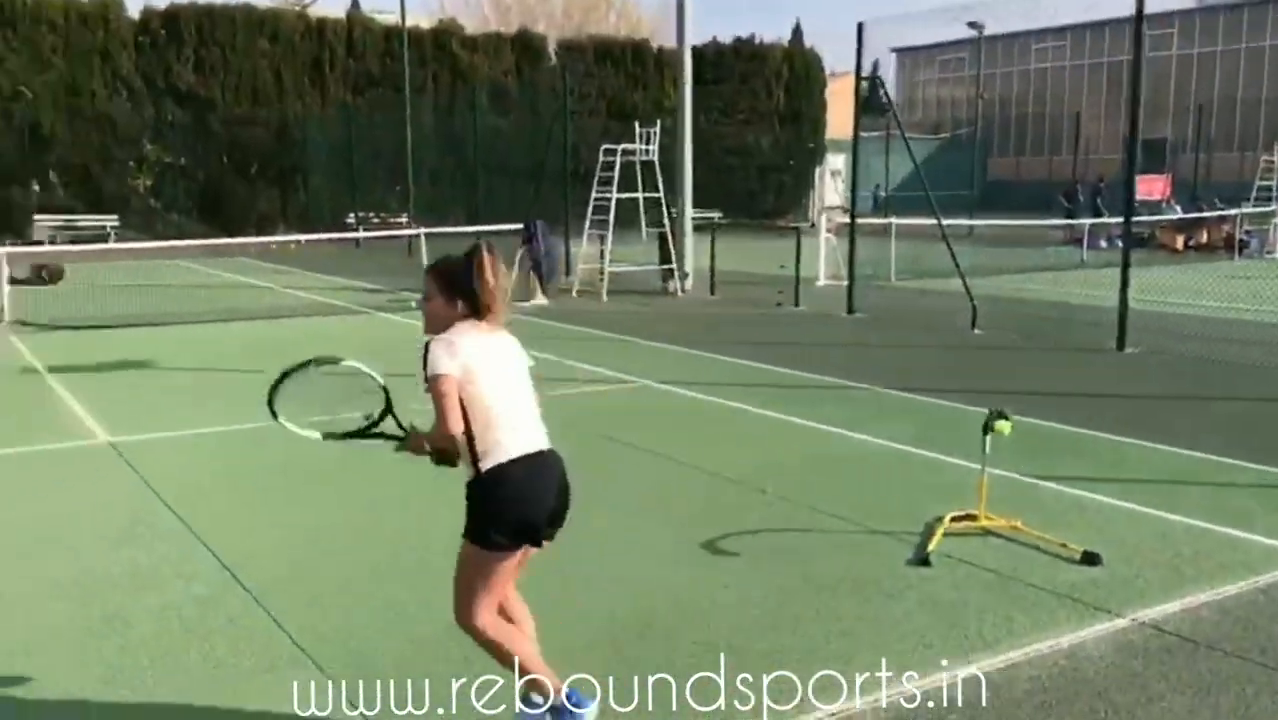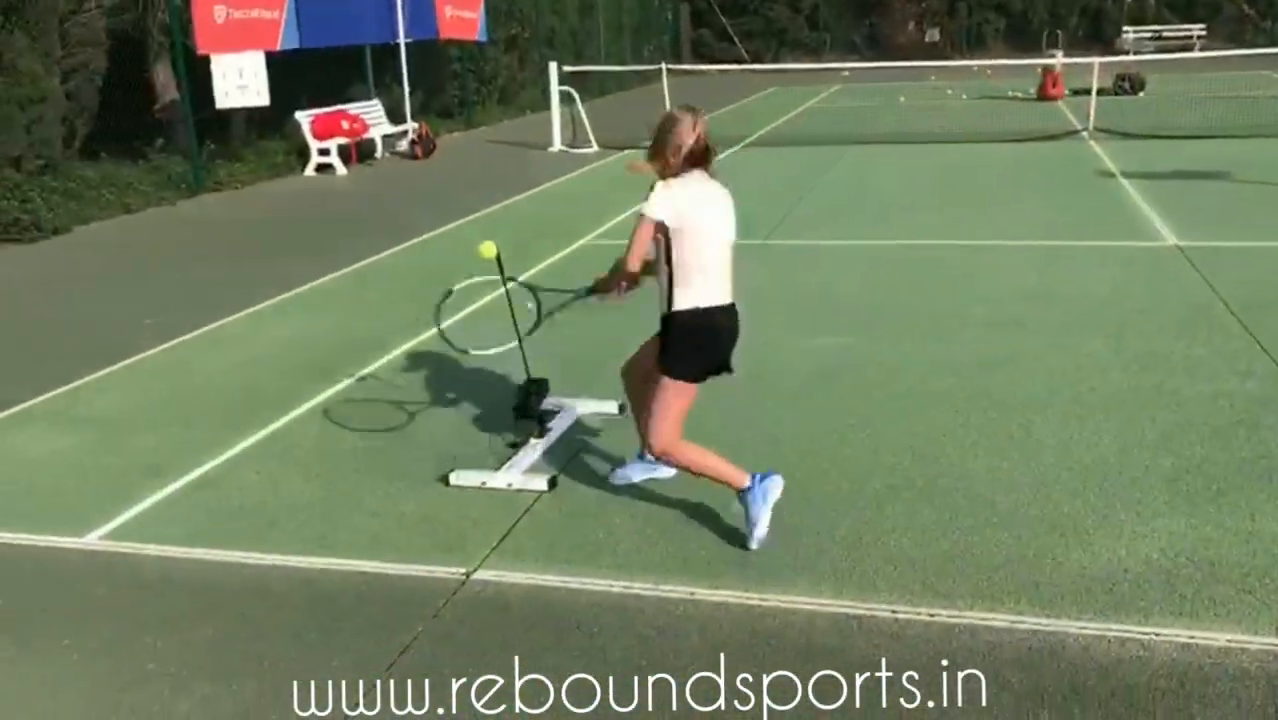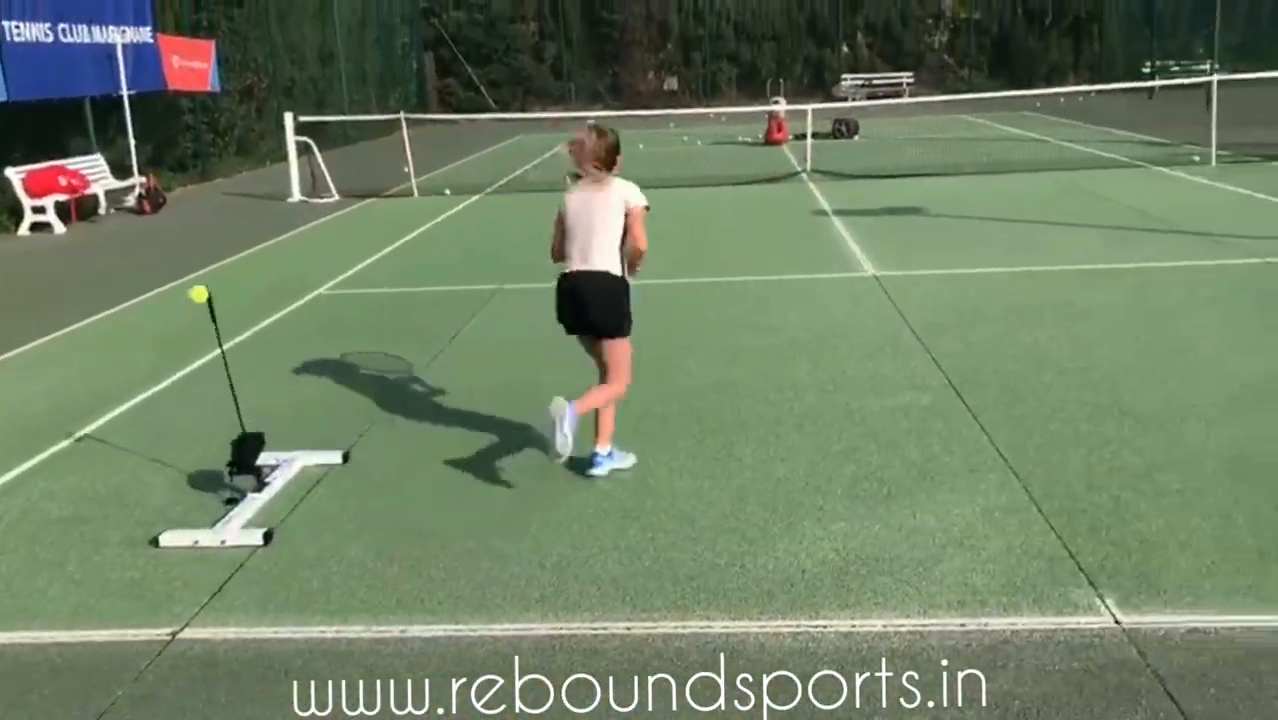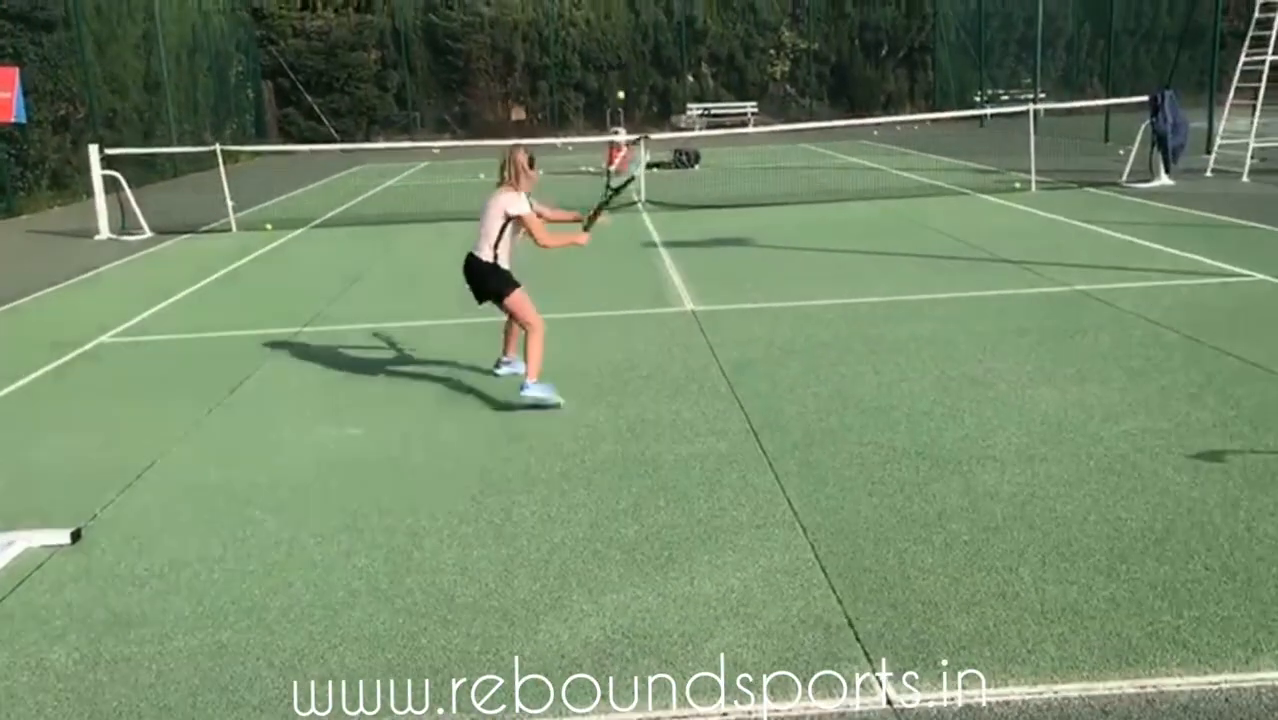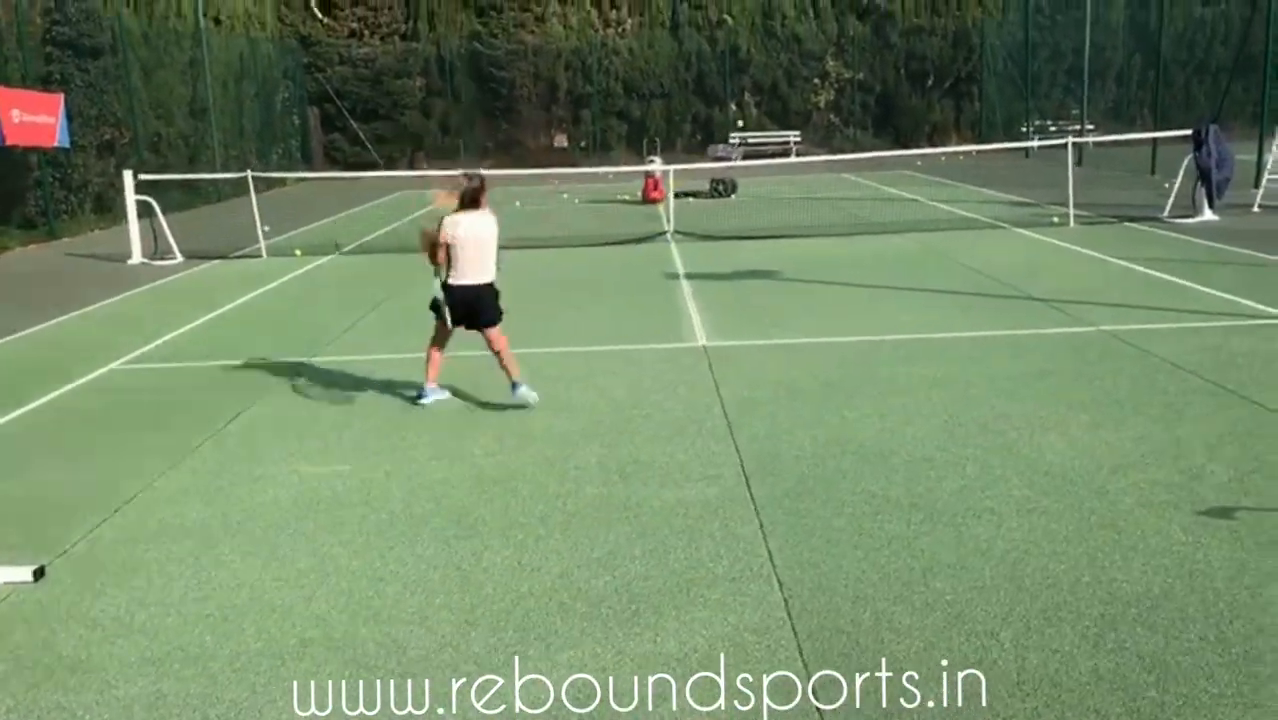
dt=1s
person 1, frame 1
left shoulder: (445, 347)
right shoulder: (505, 340)
left elbow: (451, 430)
left wrist: (423, 441)
right wrist: (441, 443)
left hip: (507, 487)
right hip: (547, 473)
left knee: (473, 616)
right knee: (498, 596)
person 1, frame 2
left shoulder: (665, 194)
right shoulder: (719, 193)
left elbow: (633, 264)
left wrist: (614, 281)
left hip: (695, 325)
right hip: (718, 316)
left knee: (661, 438)
right knee: (634, 373)
left ankle: (752, 485)
right ankle: (652, 460)
person 1, frame 3
left shoulder: (570, 194)
right shoulder: (628, 191)
left elbow: (556, 253)
right elbow: (639, 246)
right wrist: (632, 264)
left hip: (571, 287)
right hip: (607, 288)
left knee: (609, 370)
right knee: (617, 383)
left ankle: (603, 453)
right ankle: (570, 410)
person 1, frame 4
left shoulder: (509, 193)
right shoulder: (516, 199)
left elbow: (548, 214)
right elbow: (542, 239)
left wrist: (581, 217)
right wrist: (575, 239)
left hip: (479, 265)
right hip: (488, 270)
left knee: (518, 311)
right knee: (535, 325)
left ankle: (507, 360)
right ankle: (533, 385)
person 1, frame 5
left shoulder: (450, 223)
right shoulder: (490, 219)
left elbow: (438, 263)
left wrist: (428, 243)
left hip: (454, 293)
right hip: (484, 293)
left knee: (440, 338)
right knee: (500, 347)
left ankle: (429, 388)
right ankle: (517, 383)
